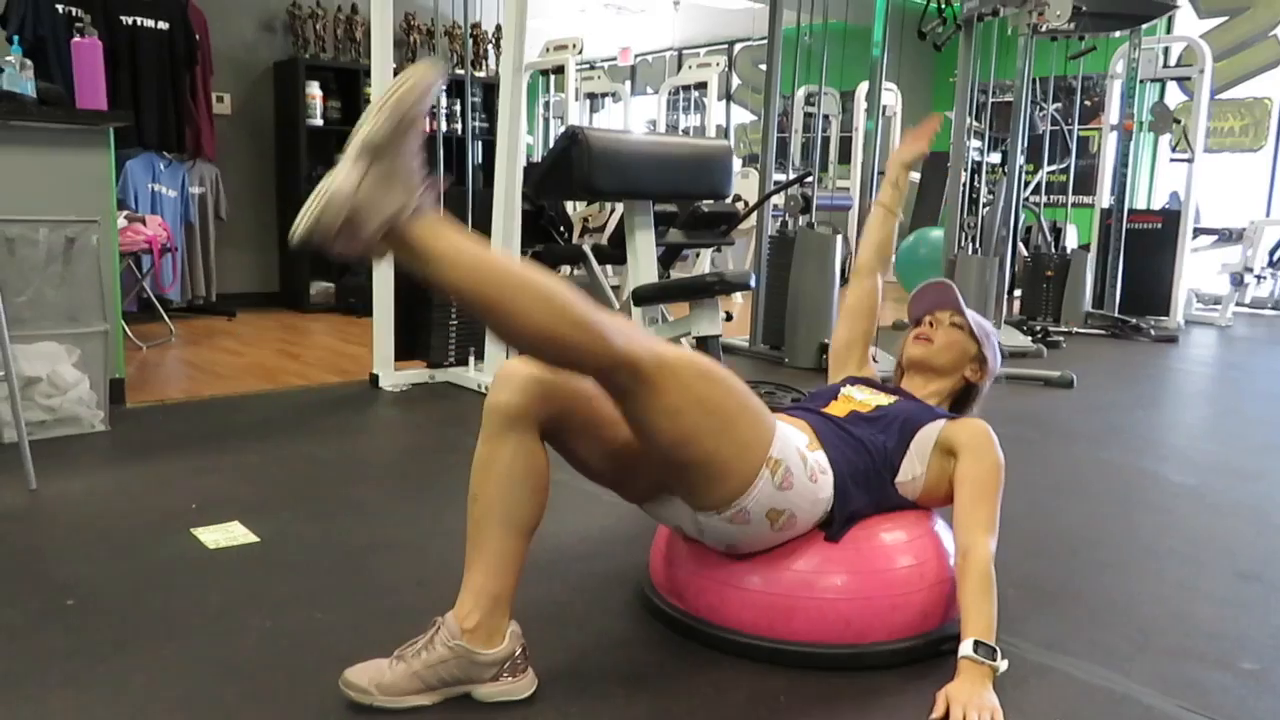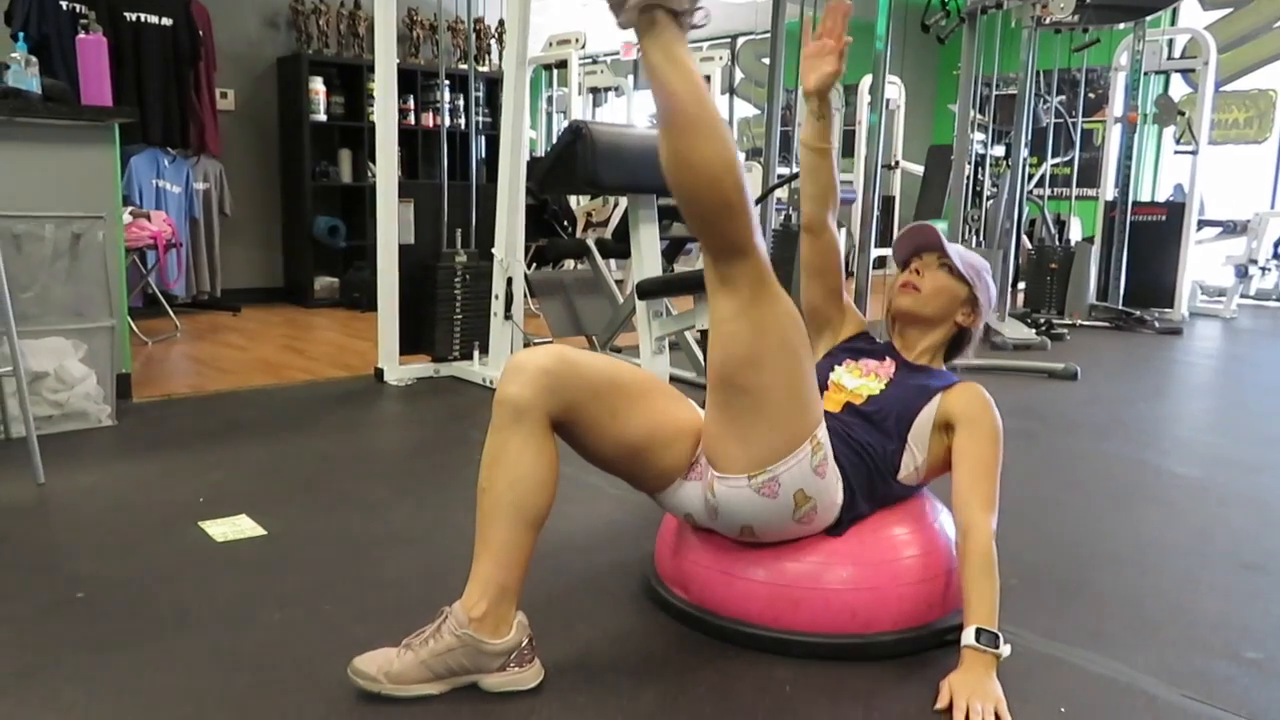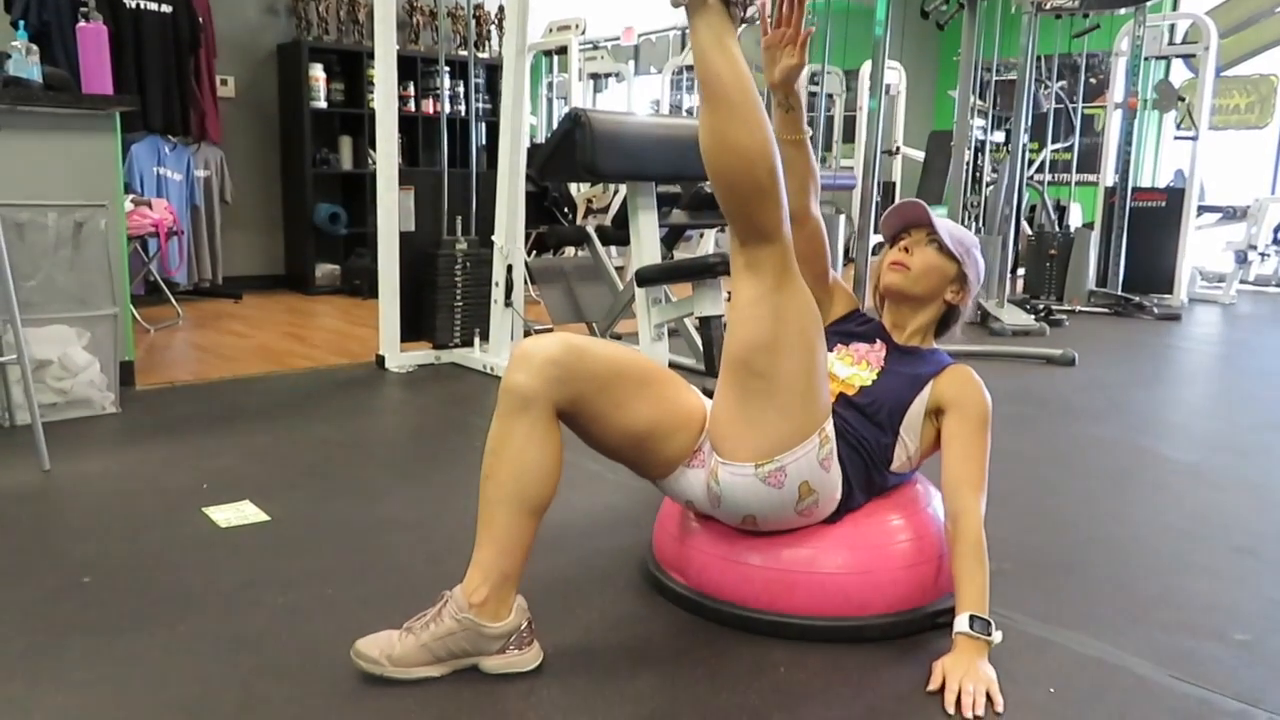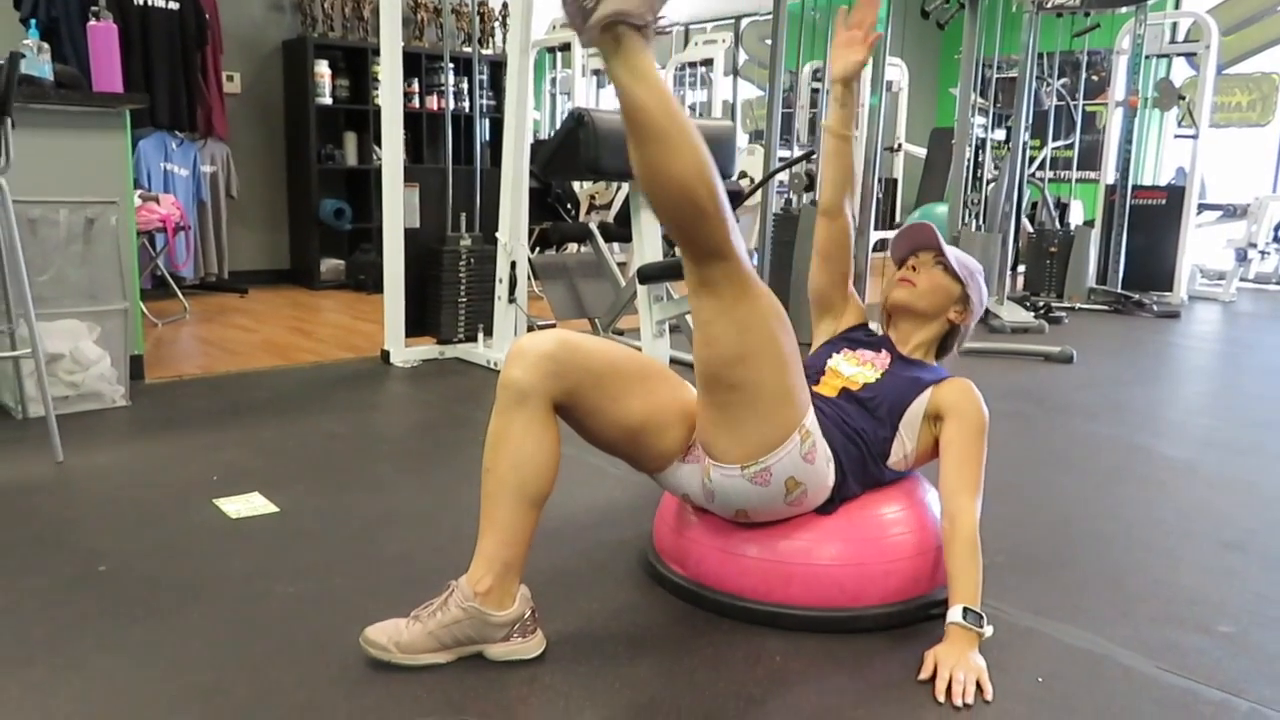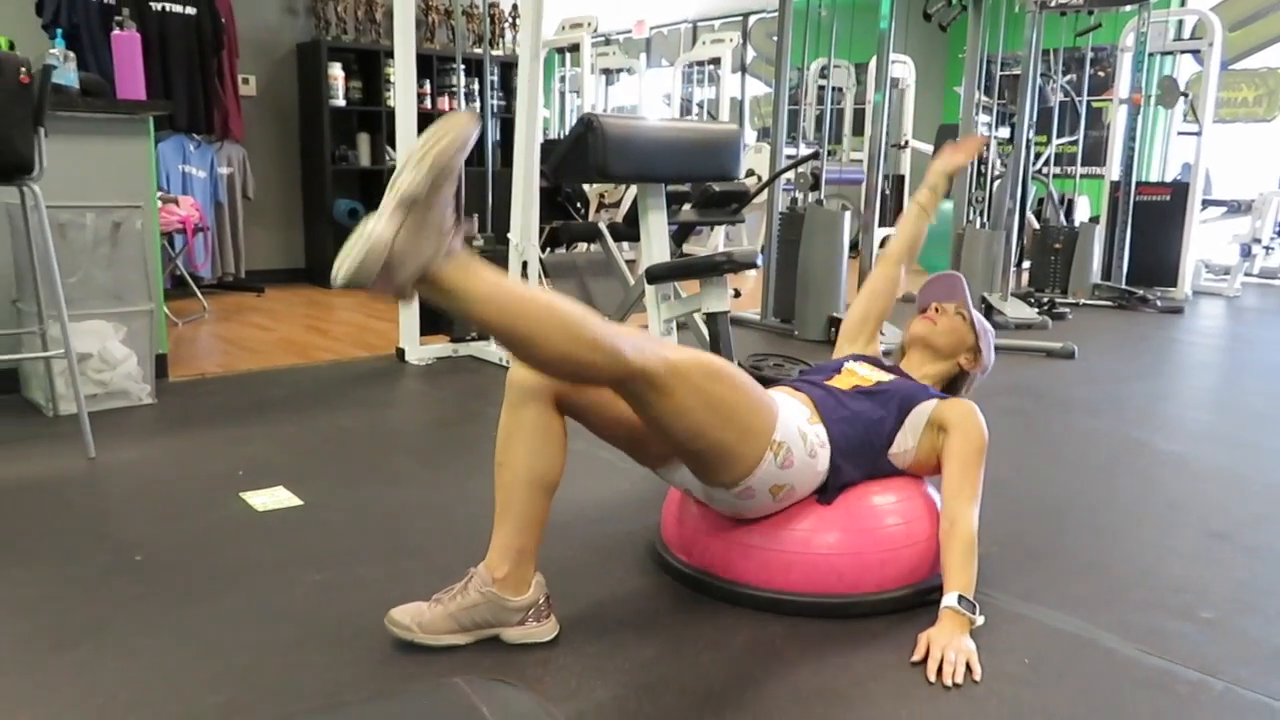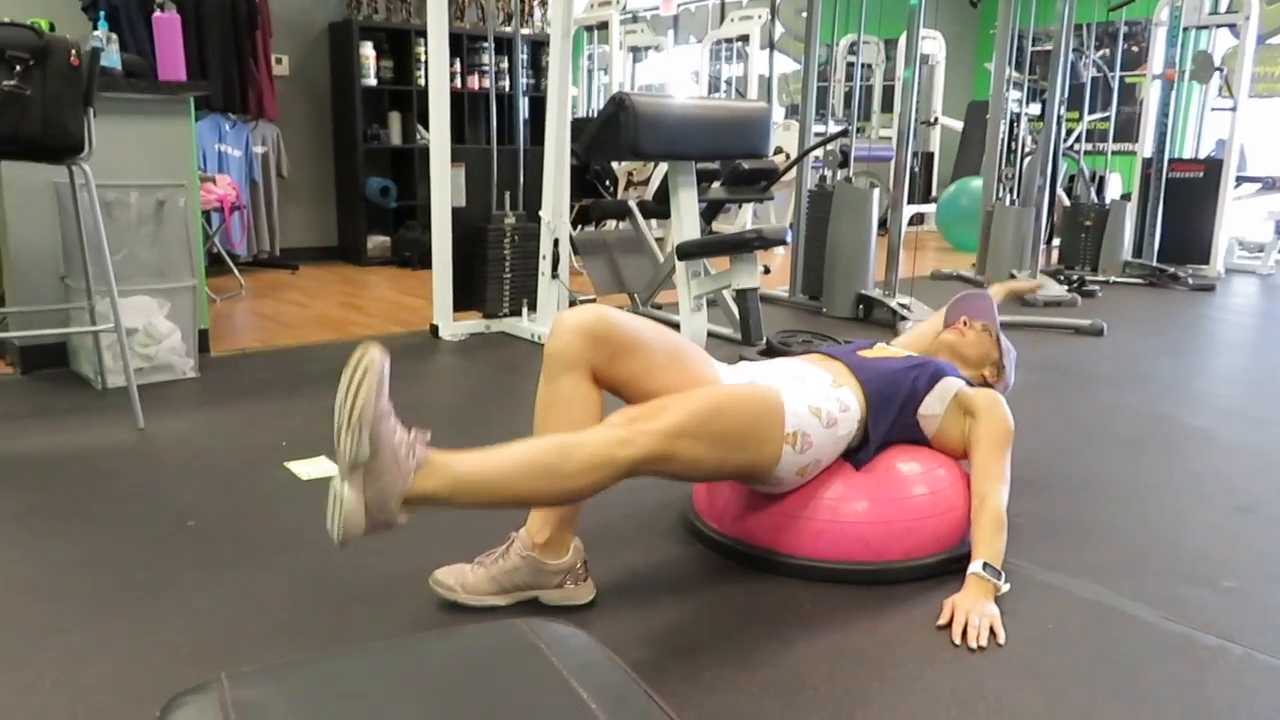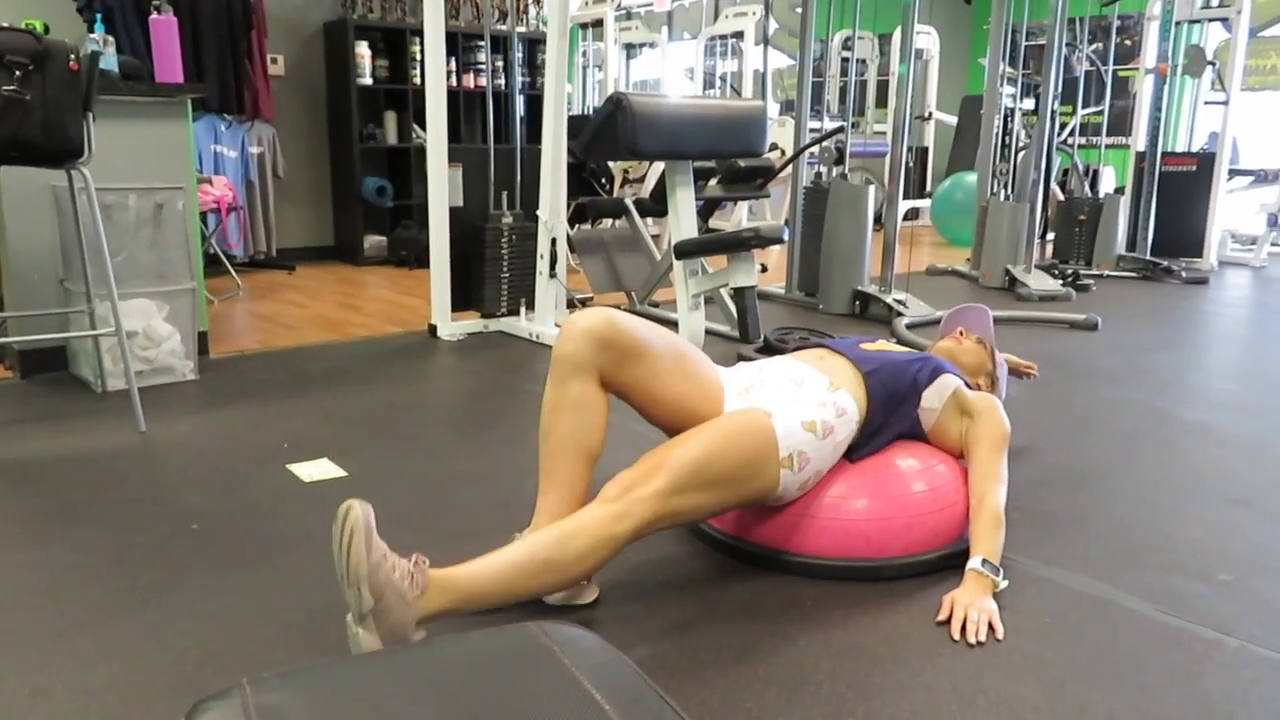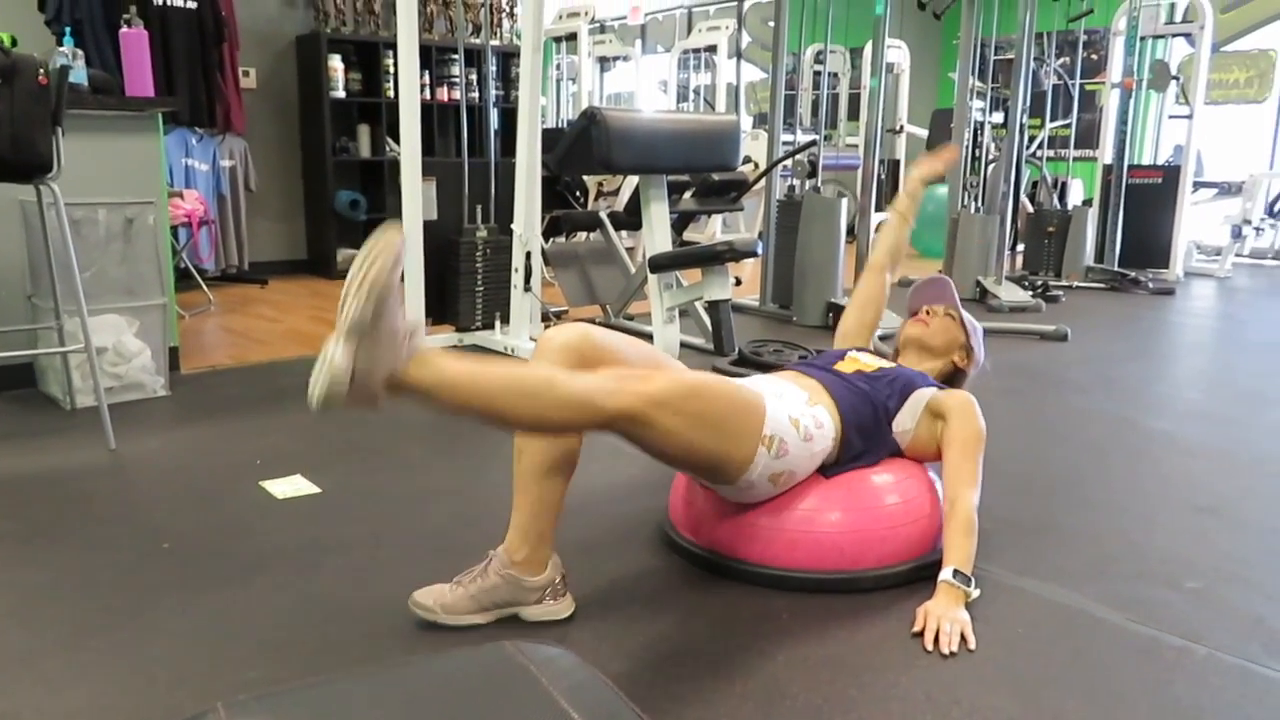
dt=0.4s
person 1, frame 1
left shoulder: (964, 438)
right shoulder: (853, 370)
left elbow: (978, 550)
right elbow: (865, 276)
right wrist: (895, 177)
left hip: (784, 486)
right hip: (706, 487)
left knee: (615, 345)
right knee: (523, 387)
left ankle: (397, 216)
right ankle: (481, 643)
person 1, frame 2
left shoulder: (962, 405)
right shoulder: (848, 342)
left elbow: (976, 526)
right elbow: (817, 227)
left wrist: (979, 659)
right wrist: (818, 101)
left hip: (789, 484)
right hip: (721, 474)
left knee: (734, 246)
right knee: (533, 377)
right ankle: (488, 632)
person 1, frame 3
left shoulder: (953, 386)
right shoulder: (841, 315)
left elbow: (965, 513)
right elbow: (805, 212)
left wrist: (972, 644)
right wrist: (786, 95)
left hip: (785, 478)
right hip: (718, 458)
left knee: (761, 235)
right knee: (539, 365)
right ankle: (489, 615)
person 1, frame 4
left shoulder: (951, 397)
right shoulder: (848, 331)
left elbow: (962, 513)
right elbow: (832, 213)
left wrist: (962, 633)
right wrist: (840, 90)
left hip: (782, 469)
right hip: (716, 453)
left knee: (713, 250)
right knee: (537, 360)
right ankle: (493, 603)
person 1, frame 5
left shoulder: (952, 416)
right shoulder: (861, 358)
left elbow: (961, 515)
right elbow: (890, 265)
left wrist: (956, 615)
right wrist: (934, 181)
left hip: (786, 450)
right hip: (711, 444)
left knee: (623, 356)
right knee: (538, 372)
left ankle: (428, 260)
right ankle: (508, 592)
person 1, frame 6
left shoulder: (976, 405)
right shoulder: (902, 362)
left elbow: (991, 493)
right elbow: (932, 324)
left wrist: (981, 579)
right wrist: (987, 294)
left hip: (815, 409)
right hip: (752, 384)
left knee: (629, 437)
right knee: (581, 330)
left ankle: (406, 474)
right ankle: (548, 552)
person 1, frame 7
left shoulder: (973, 405)
right shoulder: (909, 363)
left elbow: (989, 491)
left wrist: (980, 576)
right wrist: (972, 342)
left hip: (813, 413)
right hip: (749, 383)
left knee: (631, 500)
right knee: (588, 334)
left ankle: (418, 596)
right ankle: (549, 538)
person 1, frame 8
left shoulder: (950, 406)
right shoulder: (858, 359)
left elbow: (963, 500)
right elbow: (876, 271)
left wrist: (952, 588)
right wrist: (911, 189)
left hip: (788, 427)
right hip: (727, 406)
left knee: (615, 395)
right knee: (566, 345)
left ankle: (400, 363)
right ankle: (527, 571)
